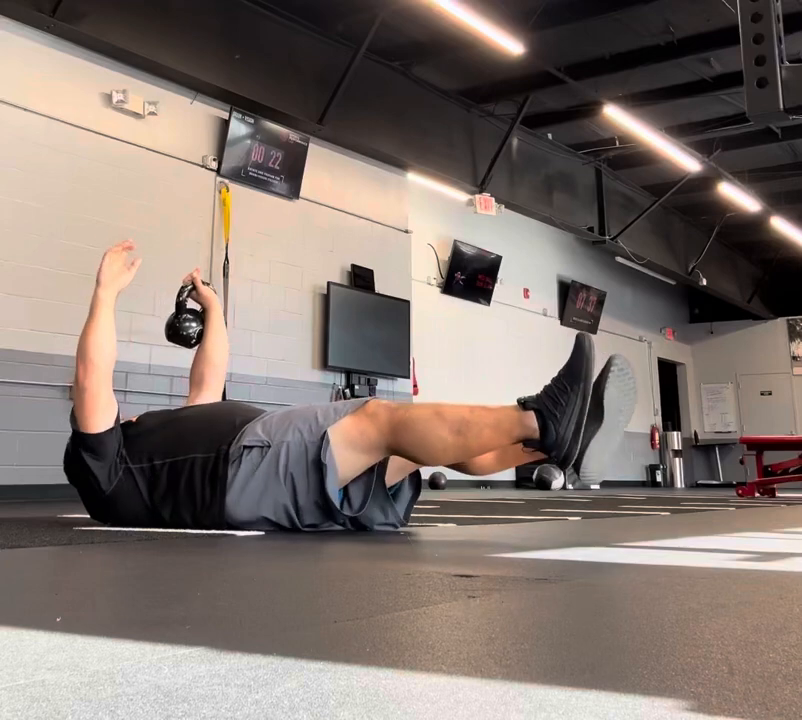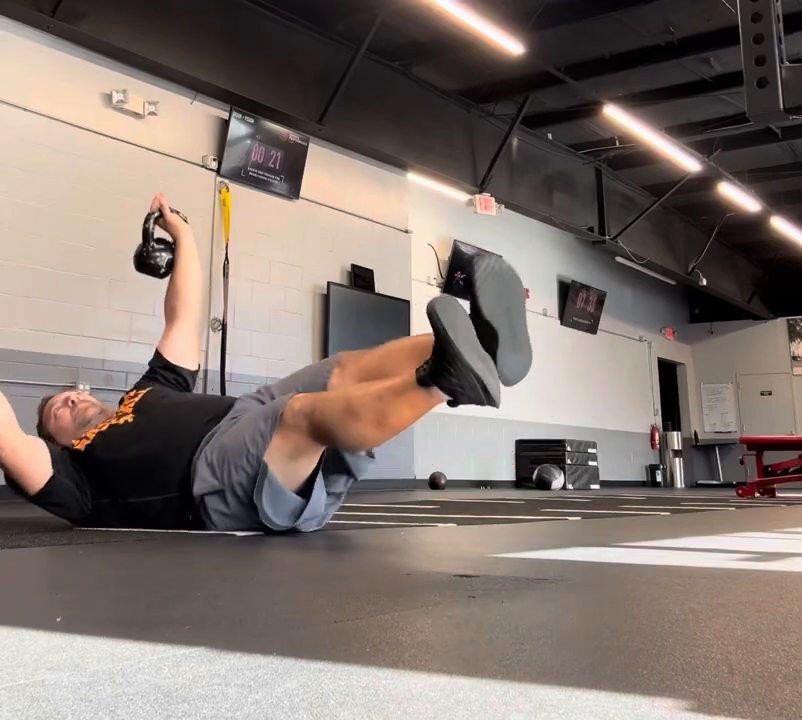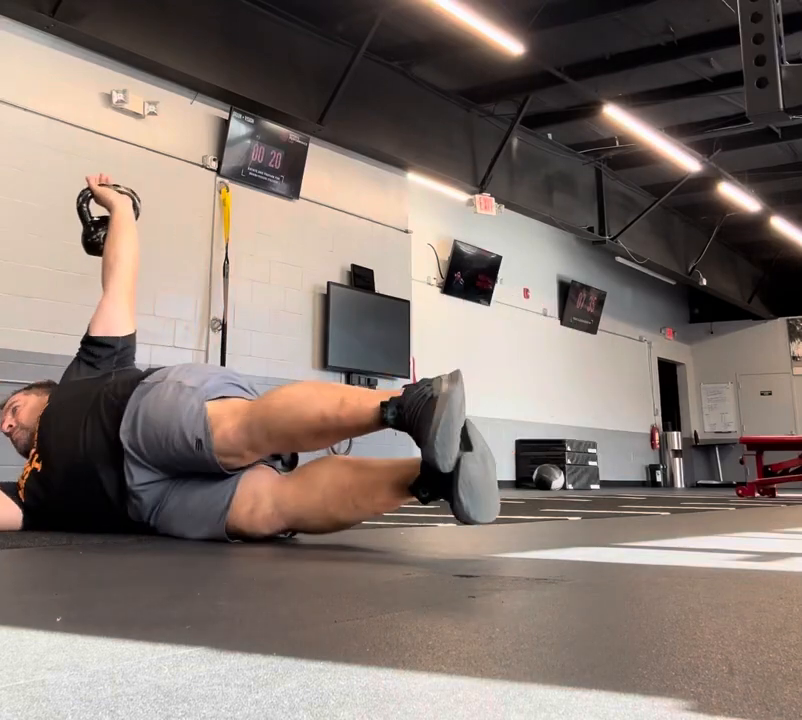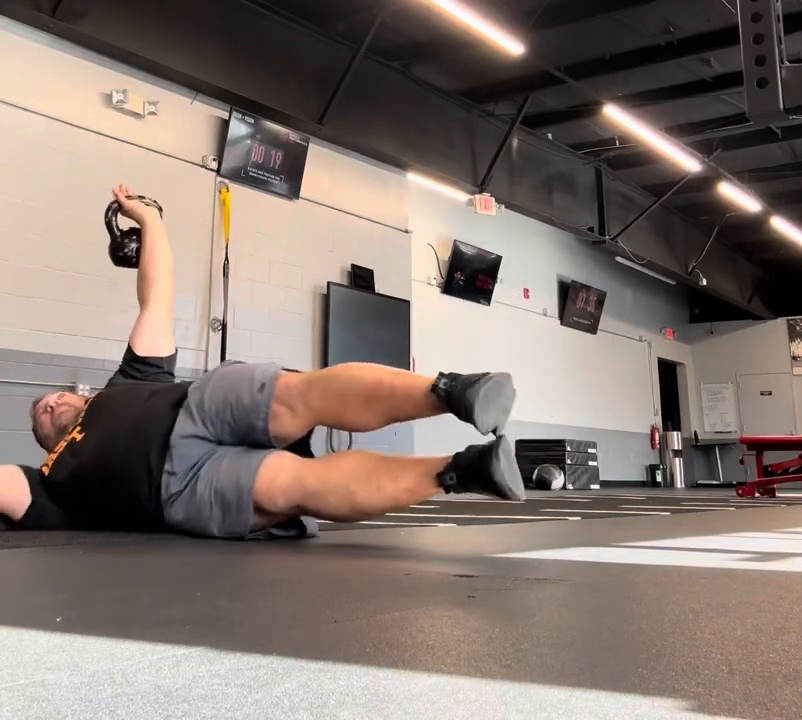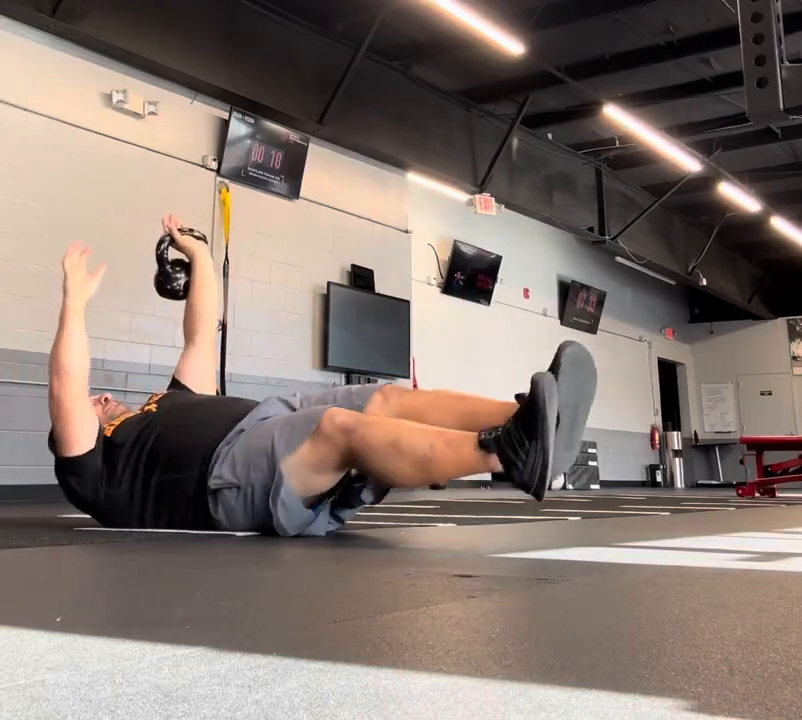
dt=1s
person 1, frame 1
left shoulder: (170, 435)
right shoulder: (105, 466)
left elbow: (208, 384)
right elbow: (92, 381)
left wrist: (212, 308)
right wrist: (106, 292)
left hip: (308, 482)
right hip: (249, 464)
right knee: (380, 418)
left ankle: (568, 432)
right ankle: (539, 421)
person 1, frame 2
left shoulder: (153, 392)
right shoulder: (76, 470)
left elbow: (184, 320)
left wrist: (181, 234)
right hip: (222, 475)
left knee: (358, 368)
right knee: (312, 412)
left ankle: (483, 343)
right ankle: (446, 379)
person 1, frame 3
left shoulder: (87, 375)
left elbow: (118, 289)
left wrist: (121, 208)
right hip: (161, 493)
left knee: (243, 431)
right knee: (269, 506)
left ankle: (408, 405)
right ankle: (432, 477)
person 1, frame 4
left shoulder: (131, 385)
right shoulder: (56, 483)
left elbow: (156, 304)
left wrist: (149, 220)
right hip: (185, 484)
left knee: (296, 395)
right knee: (289, 484)
left ankle: (448, 390)
right ankle: (461, 470)
person 1, frame 5
left shoulder: (171, 406)
right shoulder: (95, 471)
left elbow: (200, 339)
right elbow: (66, 388)
left wrist: (199, 256)
right wrist: (74, 300)
right hip: (232, 467)
left knee: (393, 402)
right knee: (343, 426)
left ankle: (529, 418)
right ankle: (507, 450)
